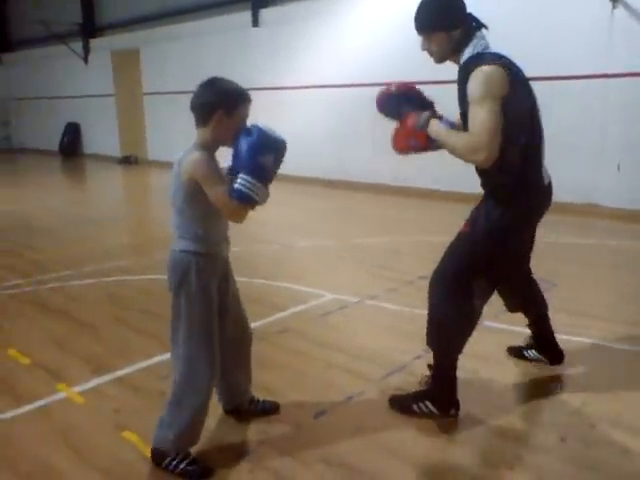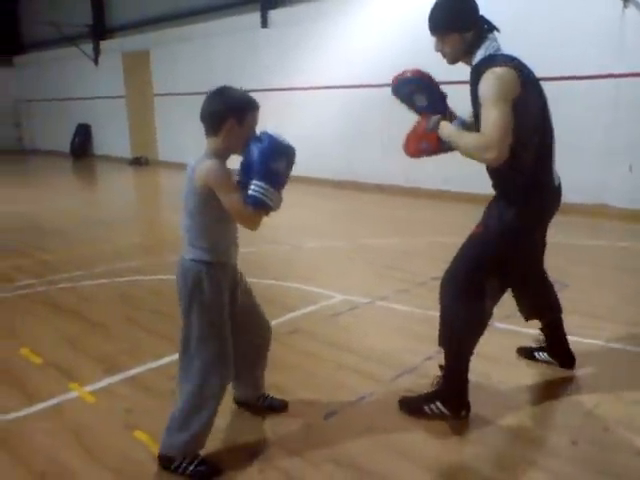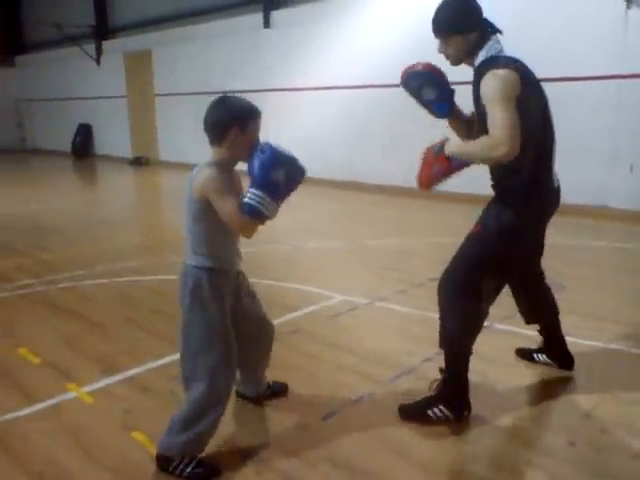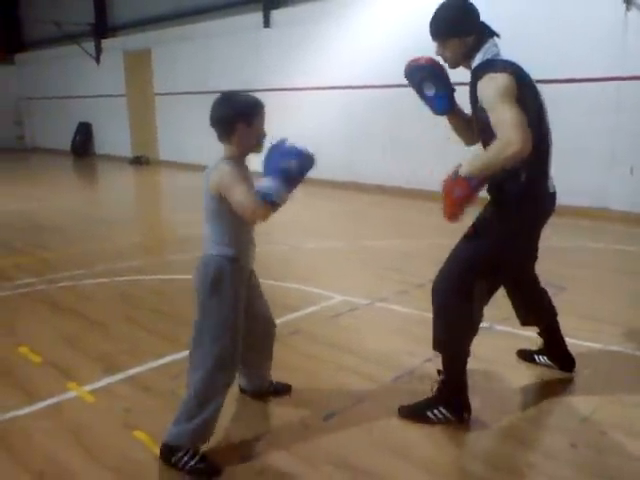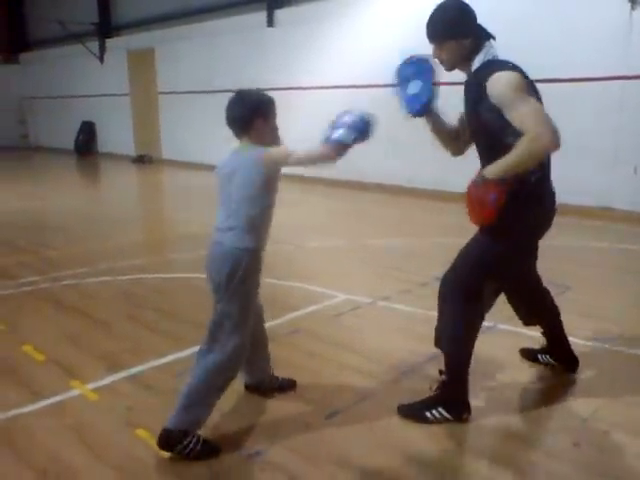
dt=0.1s
person 1, frame 1
left shoulder: (485, 72)
right shoulder: (482, 67)
left elbow: (481, 150)
right elbow: (472, 134)
left wrist: (432, 126)
right wrist: (433, 118)
left hip: (511, 199)
right hip: (524, 192)
left knee: (449, 285)
right knee: (512, 272)
left ankle: (441, 394)
right ankle: (546, 345)
person 1, frame 2
left shoulder: (497, 74)
right shoulder: (495, 69)
left elbow: (491, 149)
right elbow: (484, 133)
left wrist: (442, 128)
right wrist: (441, 111)
left hip: (522, 199)
right hip: (533, 193)
left knee: (461, 285)
right knee: (526, 274)
left ankle: (452, 396)
right ankle: (558, 349)
person 1, frame 3
left shoulder: (498, 75)
right shoulder: (498, 71)
left elbow: (502, 146)
right elbow: (477, 134)
left wrist: (450, 149)
right wrist: (445, 107)
left hip: (523, 200)
right hip: (533, 194)
left knee: (459, 285)
right knee: (525, 274)
left ankle: (452, 398)
right ankle: (556, 351)
person 1, frame 4
left shoulder: (494, 79)
right shoulder: (493, 74)
left elbow: (515, 145)
right elbow: (475, 135)
left wrist: (466, 173)
right wrist: (444, 104)
left hip: (517, 202)
right hip: (528, 198)
left knee: (452, 287)
right knee: (519, 276)
left ankle: (452, 399)
right ankle: (557, 352)
person 1, frame 5
left shoulder: (500, 79)
right shoulder: (477, 85)
left elbow: (546, 138)
right elbow: (457, 144)
left wrist: (492, 173)
right wrist: (428, 113)
left hip: (521, 205)
right hip: (519, 202)
left knee: (460, 288)
right knee: (518, 277)
left ankle: (452, 398)
right ankle: (560, 352)
person 2, frame 1
left shoulder: (207, 159)
right shoulder: (197, 161)
left elbow: (228, 203)
right elbow: (236, 212)
left wrist: (250, 167)
right wrist: (252, 167)
left hip: (215, 262)
right hip: (194, 265)
left knee: (236, 336)
right knee: (197, 356)
left ankle: (238, 400)
right ankle: (169, 447)
person 2, frame 2
left shoulder: (219, 167)
right shoulder: (211, 169)
left elbow: (240, 208)
right elbow: (250, 219)
left wrist: (262, 173)
right wrist: (266, 173)
left hip: (224, 268)
right hip: (204, 274)
left knee: (255, 331)
right knee: (208, 364)
left ankle: (250, 394)
person 2, frame 3
left shoulder: (229, 175)
right shoulder: (209, 178)
left elbow: (246, 216)
right elbow: (244, 227)
left wrist: (275, 186)
right wrist: (267, 184)
left hip: (228, 274)
right hip: (206, 278)
left knee: (257, 330)
right knee: (212, 368)
left ankle: (253, 386)
person 2, frame 4
left shoulder: (238, 168)
right shoulder: (226, 172)
left elbow: (255, 207)
right elbow: (256, 212)
left wrist: (281, 177)
right wrist: (279, 174)
left hip: (239, 267)
right hip: (223, 270)
left knee: (260, 328)
right knee: (218, 356)
left ankle: (256, 383)
right ankle: (180, 443)
person 2, frame 5
left shoulder: (228, 161)
right shoulder: (269, 156)
right elbow: (324, 155)
right wrist: (348, 130)
left hip: (225, 251)
right hip: (238, 256)
left knee: (248, 322)
right knee: (225, 342)
left ankle: (259, 376)
right ankle: (179, 429)
